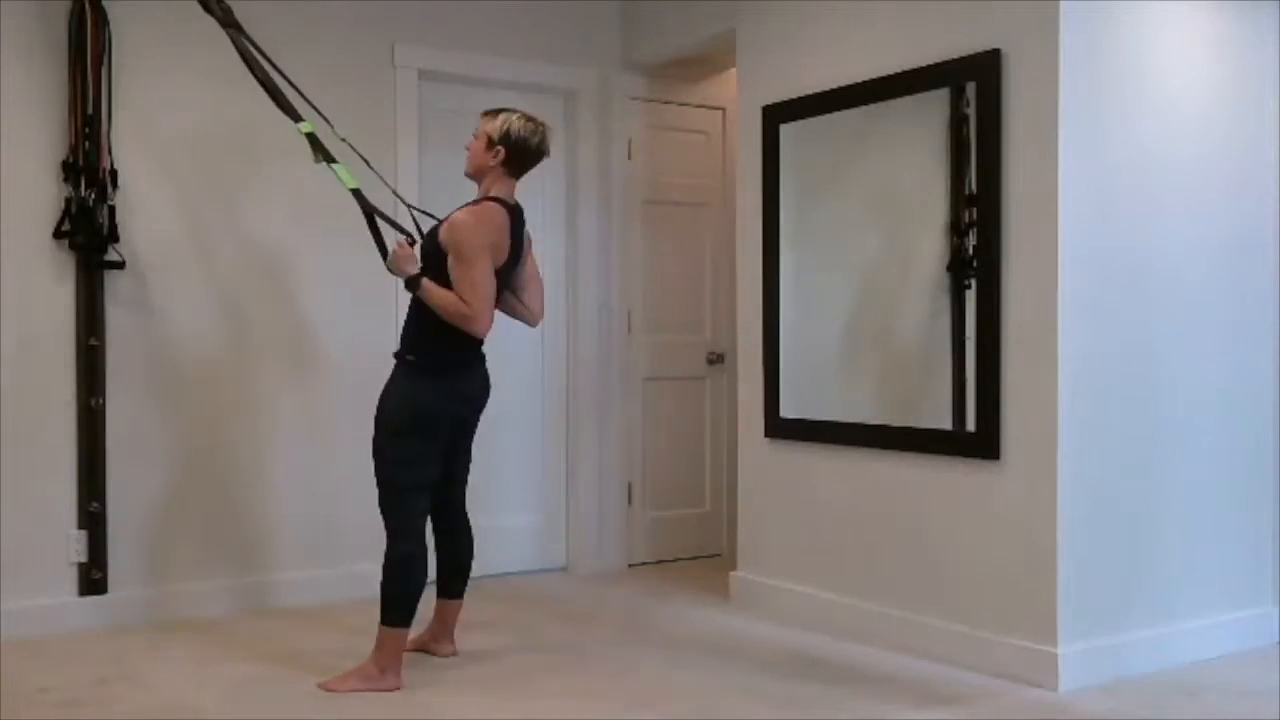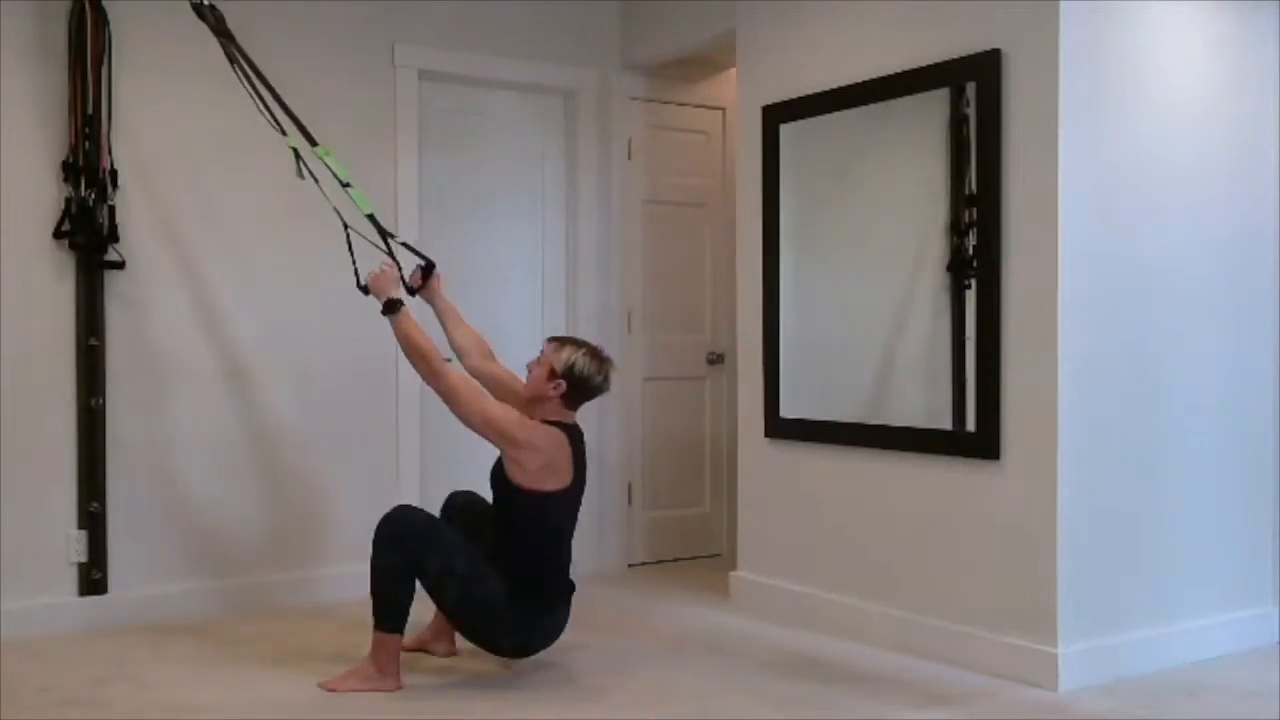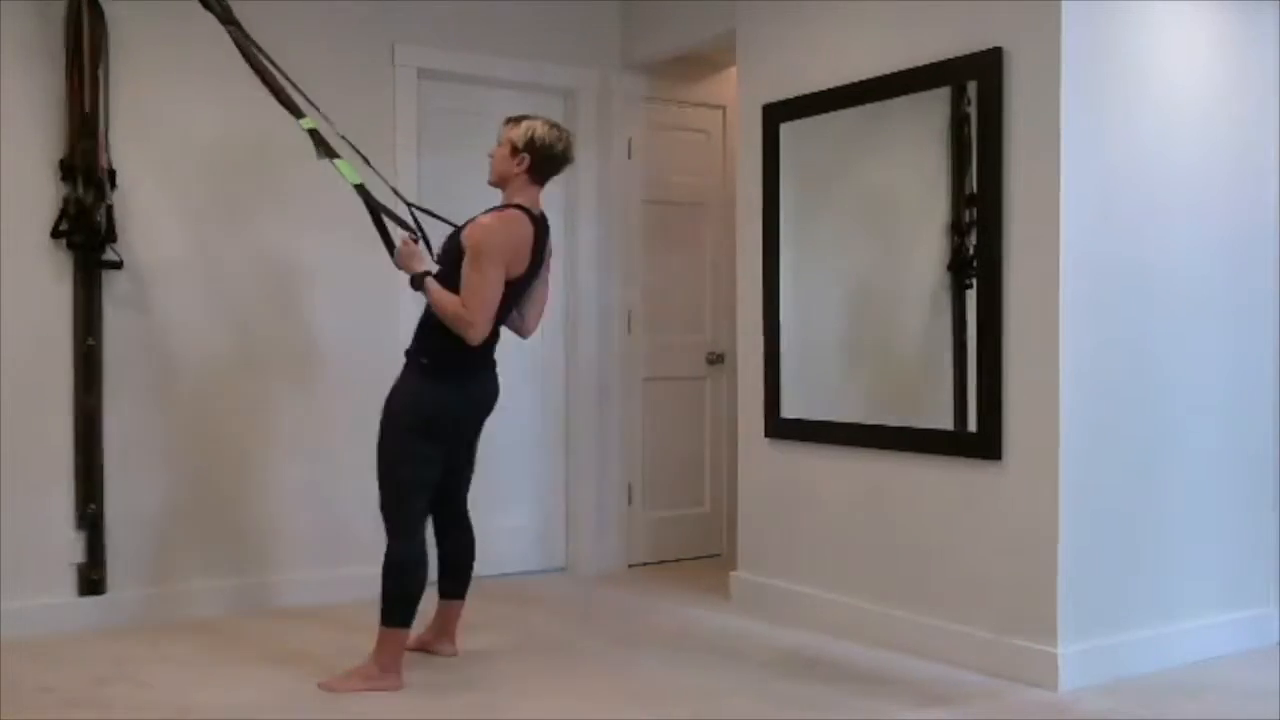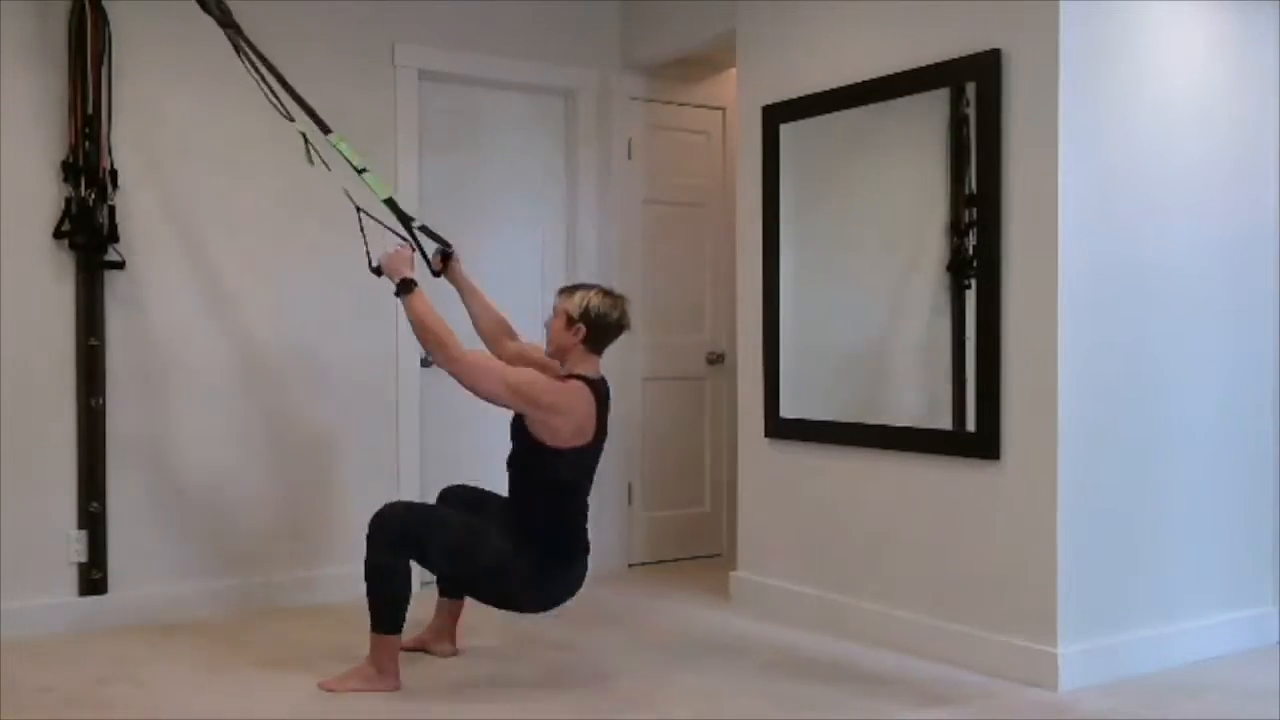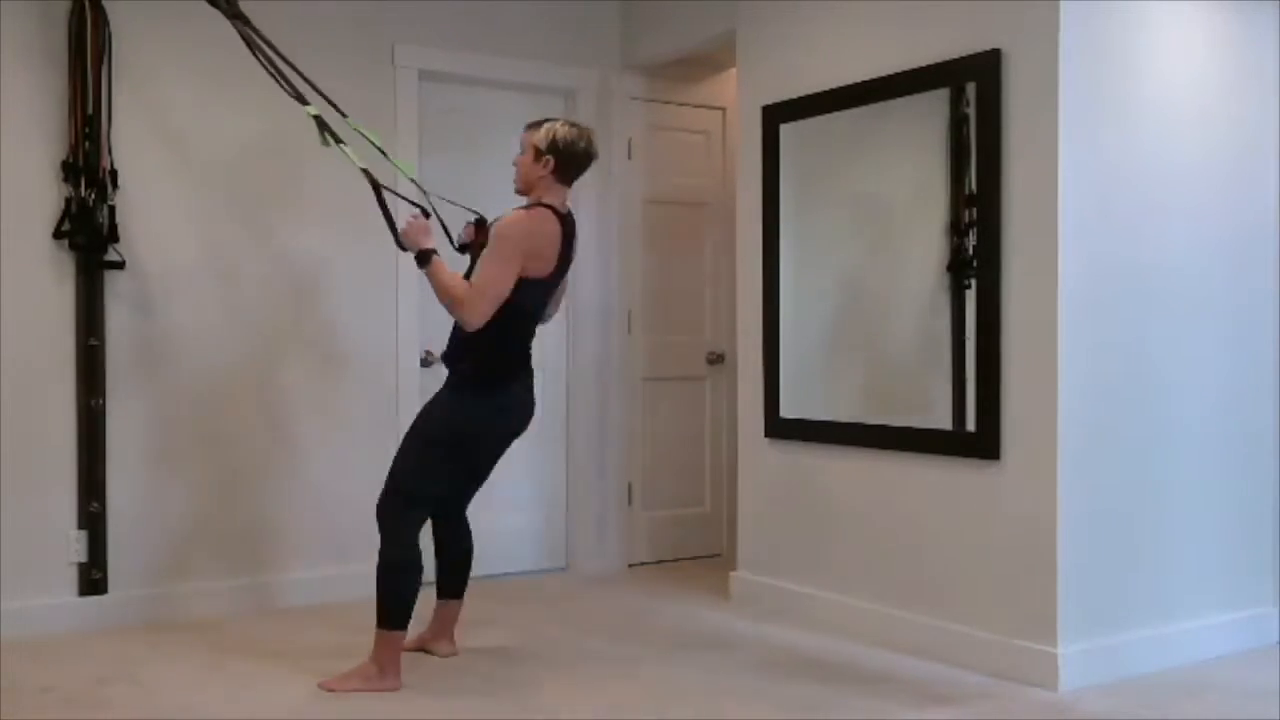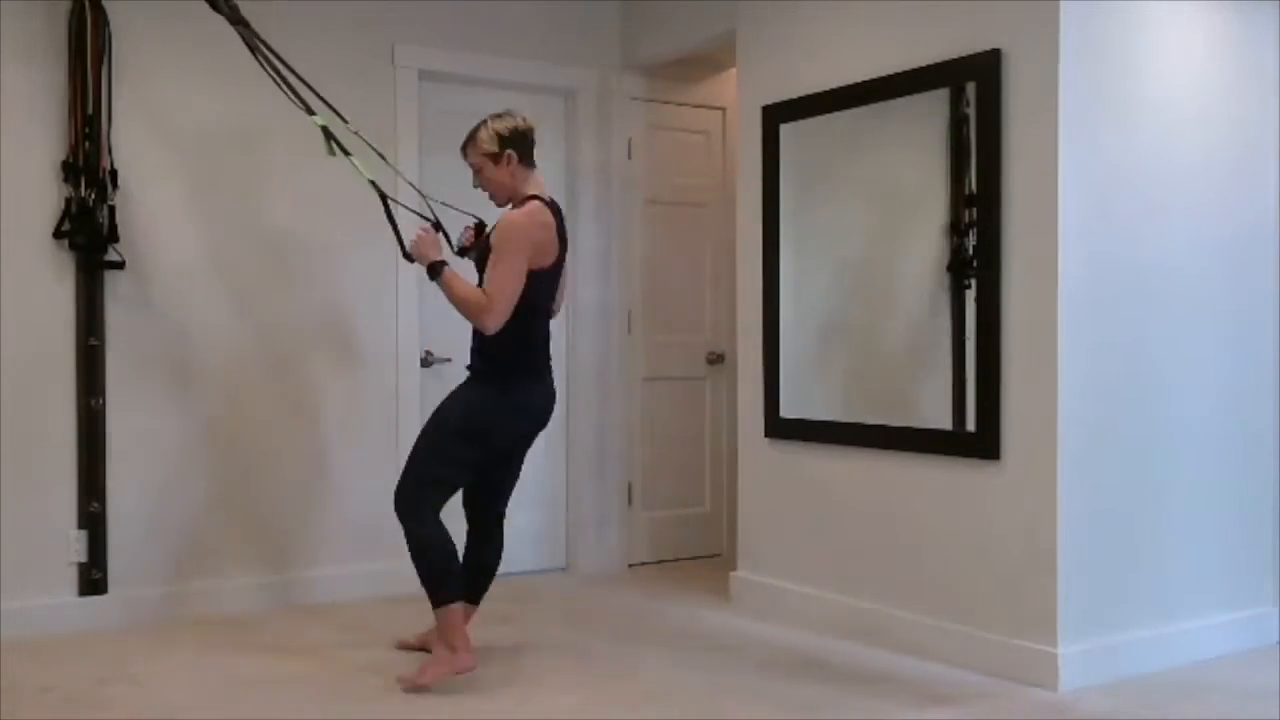
dt=0.3s
person 1, frame 1
left shoulder: (471, 222)
right shoulder: (513, 221)
left elbow: (478, 321)
right elbow: (532, 311)
left wrist: (414, 276)
left hip: (425, 385)
right hip: (464, 383)
left knee: (404, 517)
right knee: (446, 507)
left ankle: (384, 667)
right ankle: (442, 632)
person 1, frame 2
left shoulder: (534, 442)
right shoulder: (553, 424)
left elbow: (438, 373)
right elbow: (479, 364)
left wrist: (392, 301)
right wrist: (434, 296)
left hip: (520, 617)
right hip: (538, 603)
left knee: (398, 529)
right knee: (462, 507)
left ankle: (381, 668)
right ankle: (440, 634)
person 1, frame 3
left shoulder: (497, 229)
right shoulder: (534, 229)
left elbow: (472, 327)
left wrist: (421, 274)
left hip: (434, 389)
right hip: (470, 387)
left knee: (404, 517)
right knee: (447, 506)
left ankle: (385, 666)
right ankle: (442, 632)
person 1, frame 4
left shoulder: (559, 399)
right shoulder: (579, 386)
left elbow: (453, 356)
right elbow: (507, 343)
left wrist: (406, 280)
right wrist: (460, 279)
left hip: (535, 569)
right hip: (549, 557)
left knee: (393, 523)
right knee: (457, 504)
left ankle: (381, 667)
right ankle: (442, 632)
person 1, frame 5
left shoulder: (525, 226)
right shoulder: (561, 227)
left elbow: (471, 314)
left wrist: (426, 252)
right wrist: (486, 243)
left hip: (476, 398)
right hip: (505, 397)
left knee: (397, 514)
right knee: (446, 507)
left ankle: (383, 666)
right ankle: (441, 632)
person 1, frame 6
left shoulder: (520, 223)
right shoulder: (547, 217)
left elbow: (488, 317)
left wrist: (436, 264)
right wrist: (482, 258)
left hip: (497, 391)
right hip: (530, 392)
left knee: (415, 500)
right knee: (485, 508)
left ankle: (452, 645)
right ankle: (453, 630)
